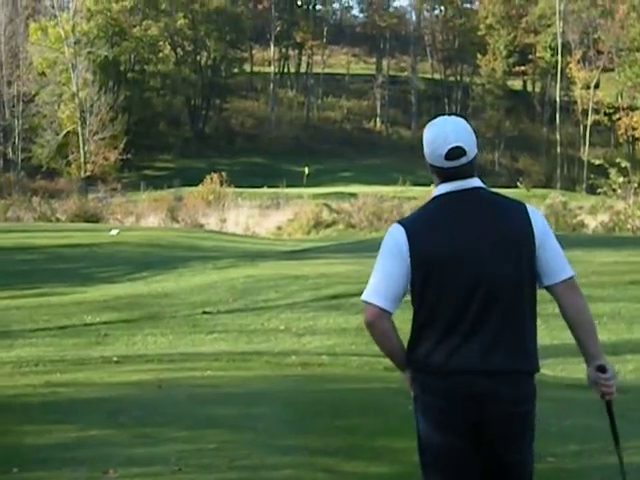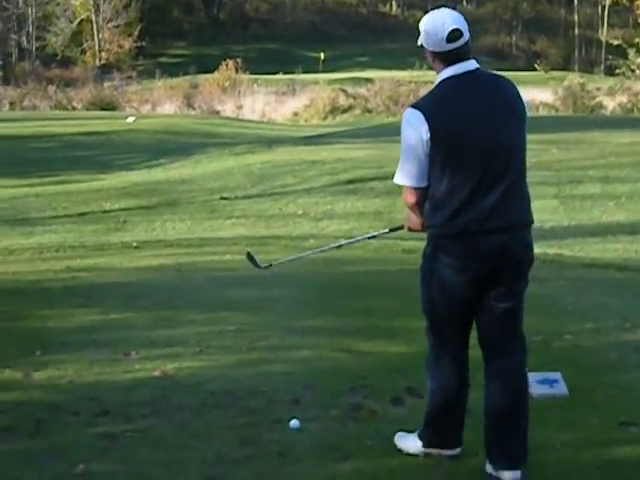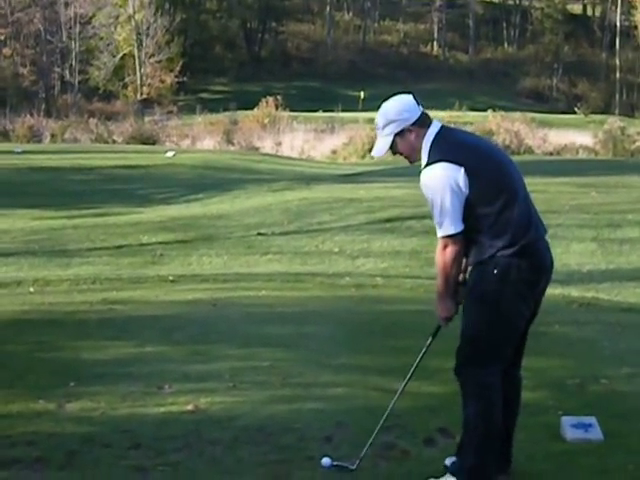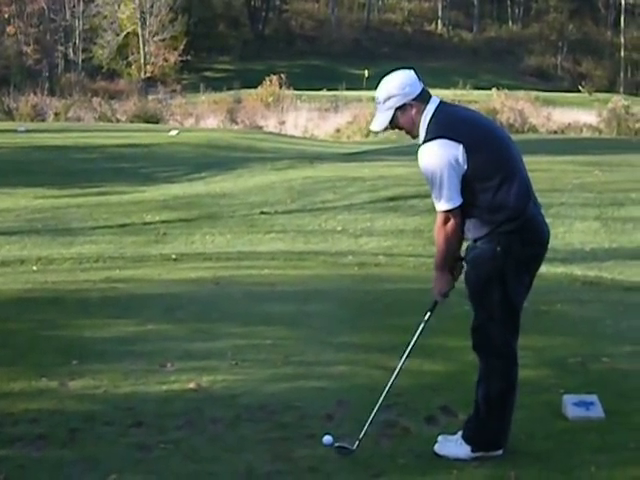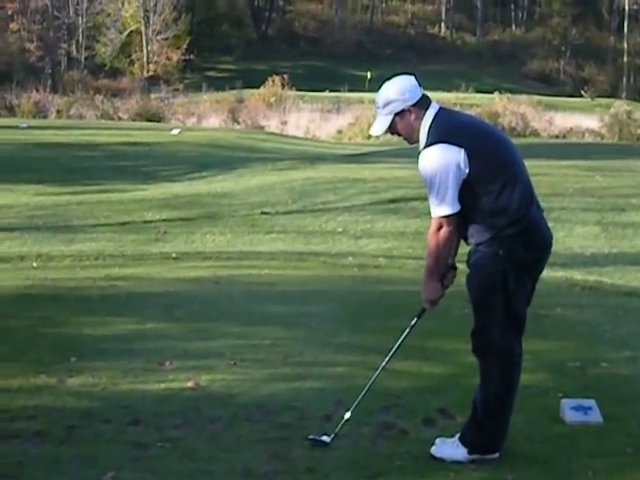
dt=1s
person 1, frame 1
left shoulder: (408, 232)
right shoulder: (525, 217)
left elbow: (375, 315)
right elbow: (568, 292)
left wrist: (408, 367)
right wrist: (595, 360)
left hip: (442, 388)
right hip: (512, 384)
person 1, frame 2
left shoulder: (421, 113)
right shoulder: (510, 93)
left elbow: (414, 193)
left wrist: (423, 217)
left hip: (455, 245)
right hip: (513, 238)
left knee: (447, 344)
right knee: (506, 347)
left ankle: (441, 437)
person 1, frame 3
left shoulder: (437, 168)
right shoulder: (461, 141)
left elbow: (450, 244)
left wrist: (444, 296)
right wrist: (464, 274)
left hip: (507, 267)
right hip: (530, 258)
left knee: (475, 368)
right knee: (503, 365)
person 1, frame 4
left shoulder: (436, 146)
right shoulder: (458, 118)
left elbow: (448, 219)
left wrist: (442, 270)
right wrist: (456, 258)
left hip: (505, 242)
right hip: (520, 233)
left knee: (492, 341)
right knee: (494, 338)
left ankle: (485, 439)
right ankle: (485, 428)
person 1, frame 5
left shoulder: (437, 151)
right shoulder: (456, 125)
left elbow: (443, 225)
left wrist: (431, 278)
right wrist: (448, 263)
left hip: (507, 246)
right hip: (520, 238)
left knee: (494, 344)
right knee: (498, 342)
left ankle: (481, 442)
right ankle: (484, 431)
